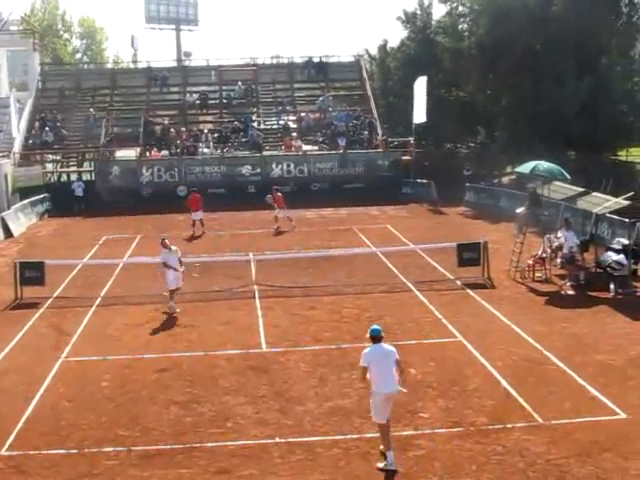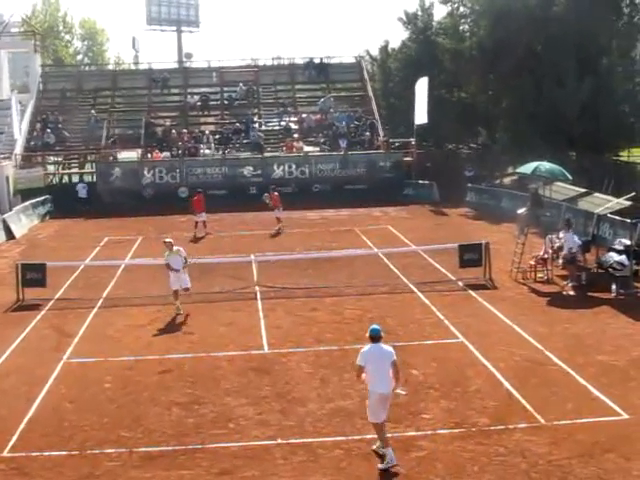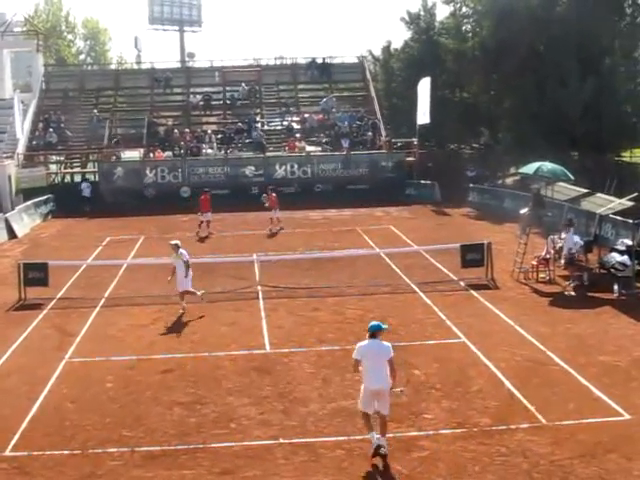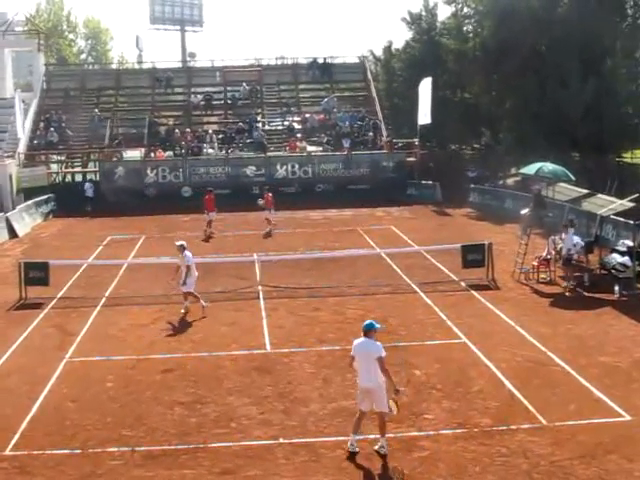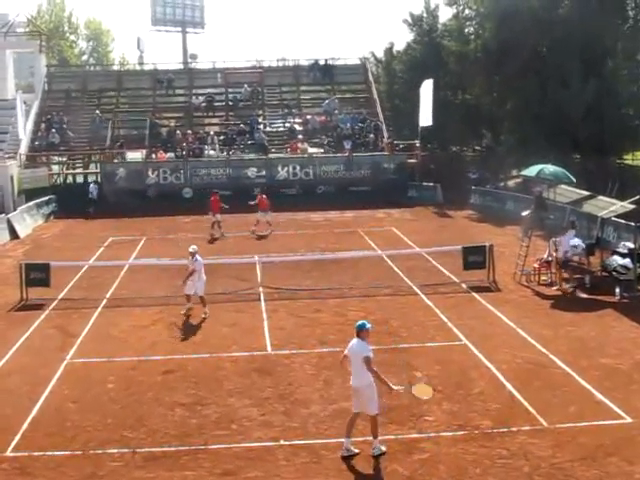
dt=0.2s
person 1, frame 1
left shoulder: (367, 353)
right shoulder: (391, 349)
left elbow: (363, 377)
right elbow: (400, 369)
right wrist: (398, 381)
left hip: (379, 392)
right hip: (392, 390)
left knee: (382, 425)
right knee: (385, 418)
left ankle: (390, 461)
right ankle: (387, 447)
person 1, frame 2
left shoulder: (365, 352)
right shoulder: (389, 350)
left elbow: (358, 375)
right elbow: (396, 372)
right wrist: (395, 385)
left hip: (375, 391)
right hip: (387, 390)
left knee: (377, 424)
right knee: (381, 421)
left ankle: (390, 458)
right ankle: (381, 447)
person 1, frame 3
left shoulder: (361, 346)
right shoulder: (386, 346)
left elbow: (355, 368)
right elbow: (392, 369)
right wrist: (393, 383)
left hip: (369, 386)
right hip: (384, 386)
left knee: (365, 413)
right knee: (383, 416)
left ankle: (374, 440)
right ankle: (382, 444)
person 1, frame 4
left shoulder: (356, 343)
right shoulder: (376, 346)
left elbow: (352, 364)
right elbow: (383, 368)
right wrist: (393, 386)
left hip: (362, 384)
right hip: (377, 384)
left knee: (361, 412)
right knee: (381, 414)
left ankle: (352, 444)
right ankle: (382, 445)
person 1, frame 5
left shoulder: (352, 344)
right shoulder: (364, 347)
left elbow: (342, 361)
right elbow: (370, 368)
right wrist: (388, 384)
left hip: (355, 384)
right hip: (365, 384)
left knee: (355, 413)
right knee: (373, 416)
left ankle: (346, 447)
right ankle: (376, 447)
